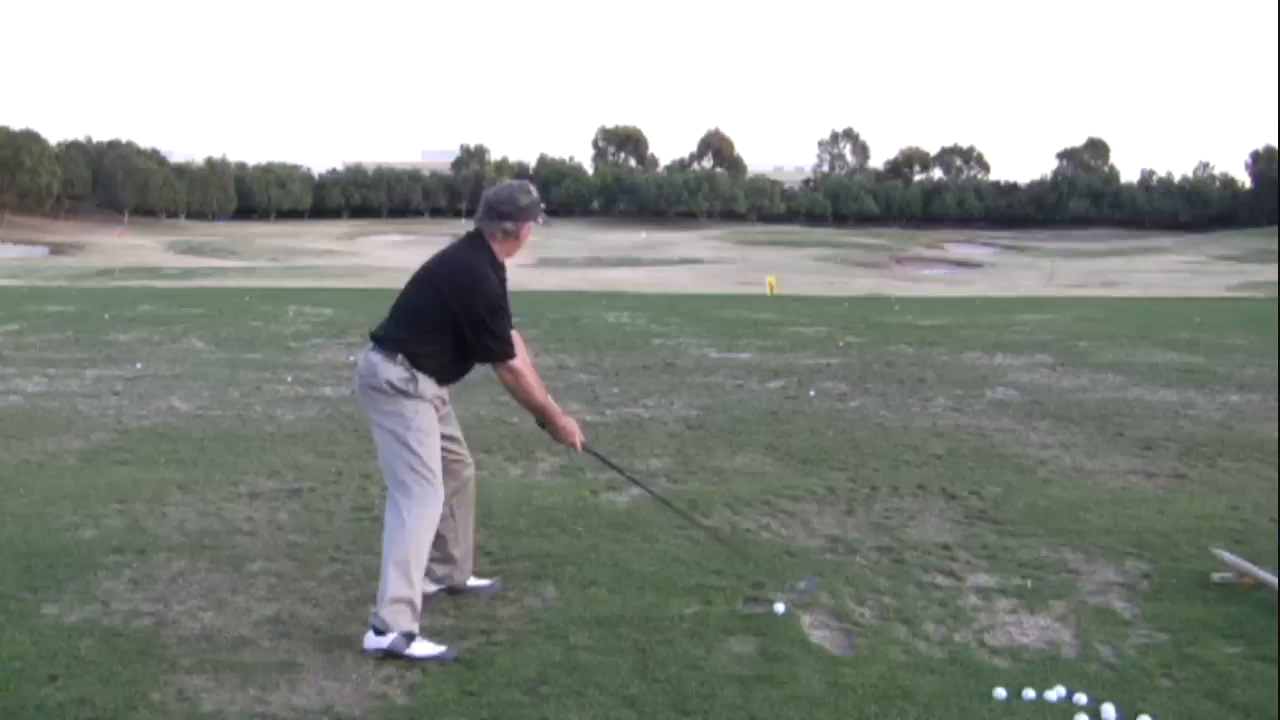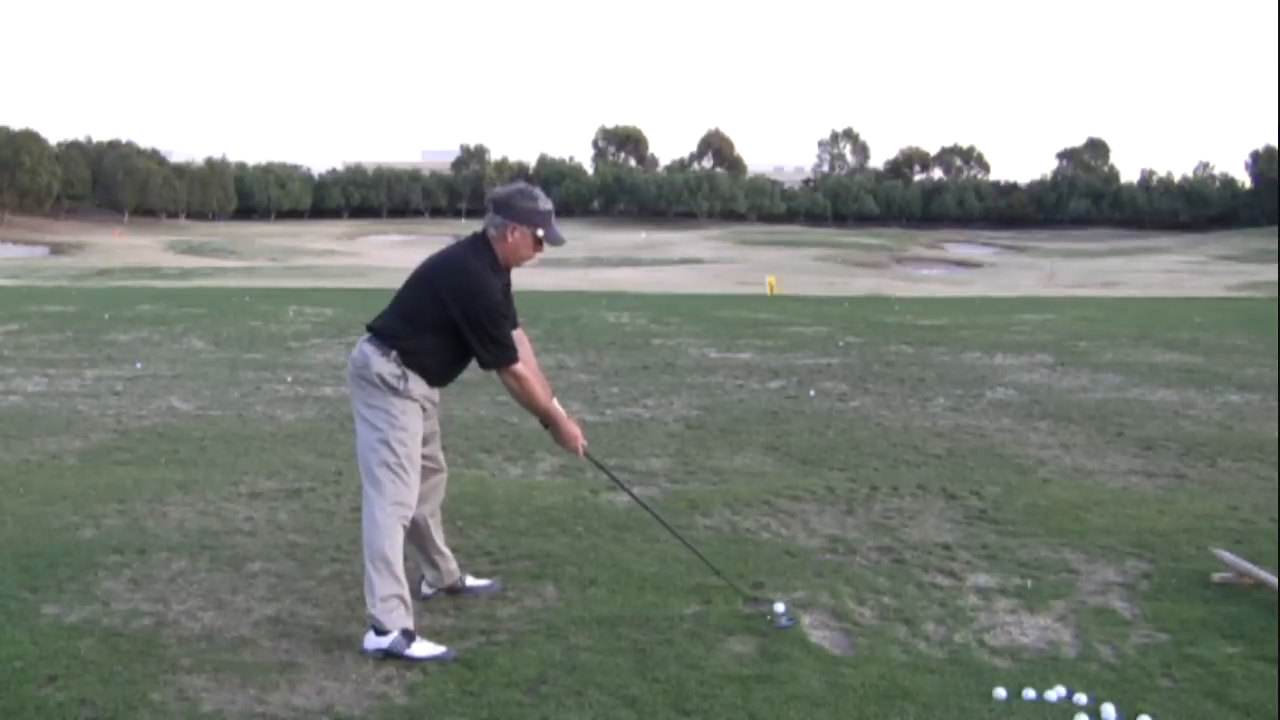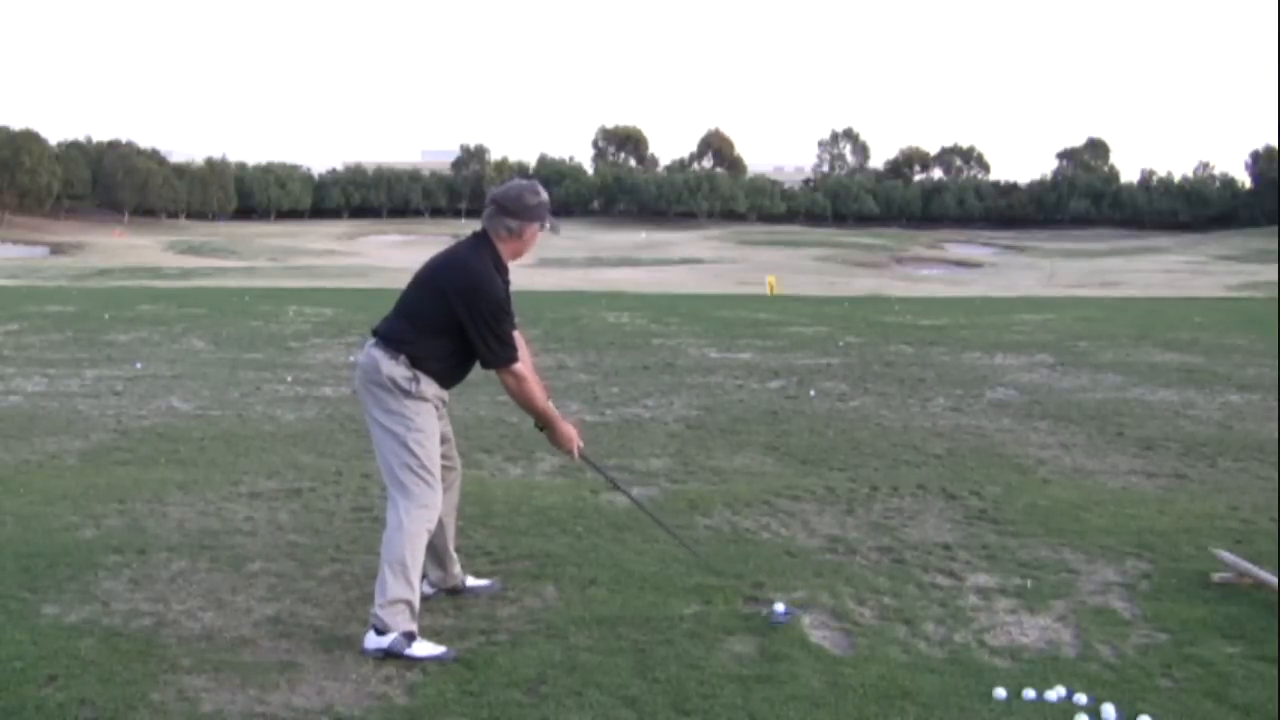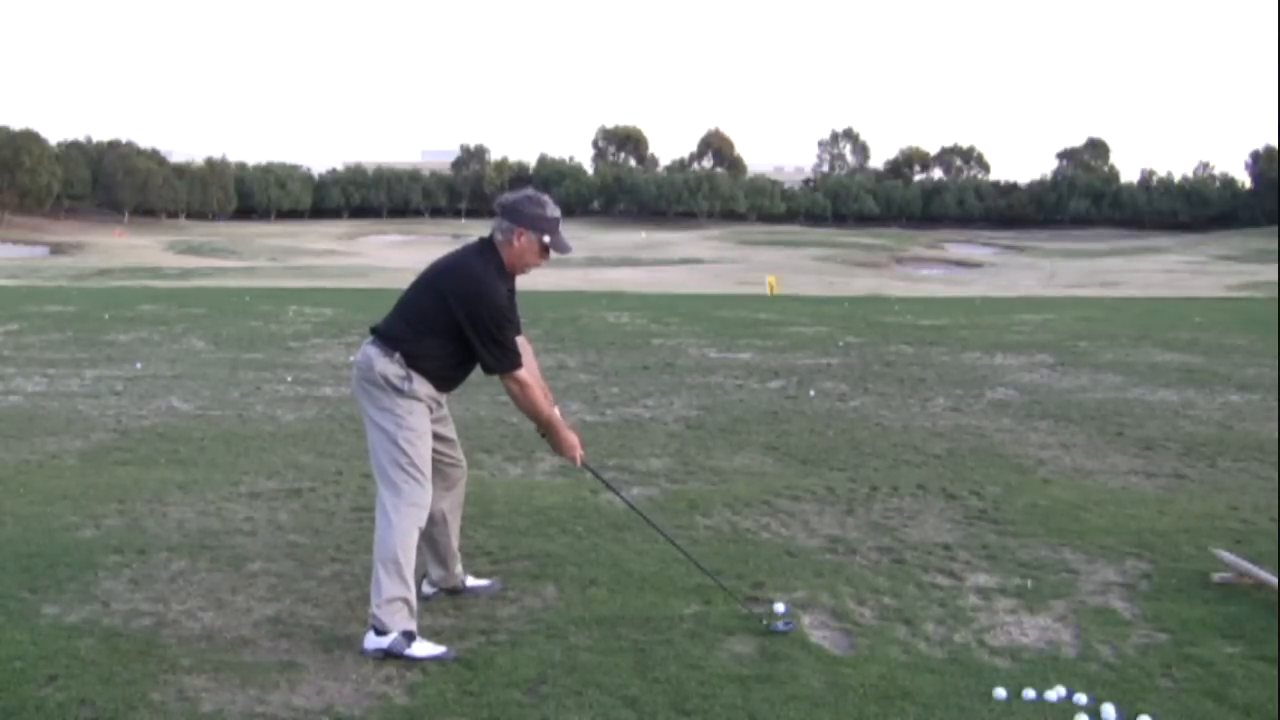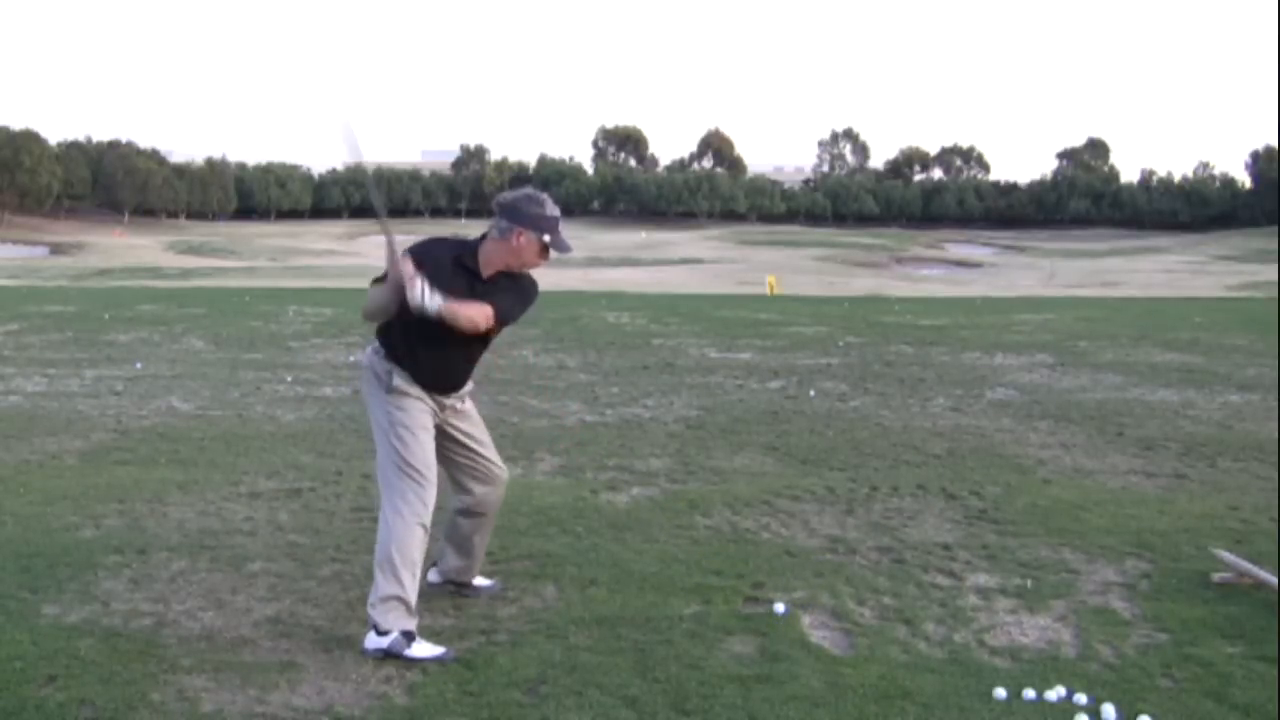
dt=1s
person 1, frame 1
left shoulder: (479, 262)
right shoulder: (474, 276)
left elbow: (511, 342)
right elbow: (507, 367)
left wrist: (548, 405)
right wrist: (553, 418)
left hip: (418, 379)
right hip: (398, 381)
left knee: (456, 473)
right knee: (421, 496)
left ankle: (449, 573)
right ankle: (391, 627)
person 1, frame 2
left shoulder: (488, 264)
right shoulder: (472, 278)
left elbow: (517, 339)
right elbow: (512, 371)
left wrist: (554, 405)
right wrist: (556, 422)
left hip: (412, 377)
right hip: (389, 377)
left knee: (428, 479)
right knee: (393, 497)
left ankle: (441, 576)
right ankle: (388, 629)
person 1, frame 3
left shoulder: (482, 261)
right shoulder: (477, 278)
left elbow: (513, 340)
right elbow: (510, 372)
left wrist: (547, 407)
right wrist: (554, 424)
left hip: (413, 377)
right hip: (399, 380)
left knee: (443, 476)
right knee: (418, 498)
left ankle: (442, 576)
right ankle: (390, 629)
person 1, frame 4
left shoulder: (493, 269)
right shoulder: (479, 283)
left elbow: (519, 345)
right elbow: (514, 377)
left wrist: (554, 412)
right wrist: (555, 432)
left hip: (417, 379)
right hip: (394, 378)
left knee: (448, 474)
right knee: (408, 495)
left ankle: (443, 575)
right ankle: (388, 628)
person 1, frame 5
left shoulder: (521, 287)
right shoulder: (434, 252)
left elbow: (478, 318)
right elbow: (371, 312)
left wrist: (431, 300)
right wrist: (397, 282)
left hip: (448, 392)
right hip: (396, 381)
left knee: (487, 481)
right knee: (412, 498)
left ankle: (456, 570)
right ankle: (388, 629)
